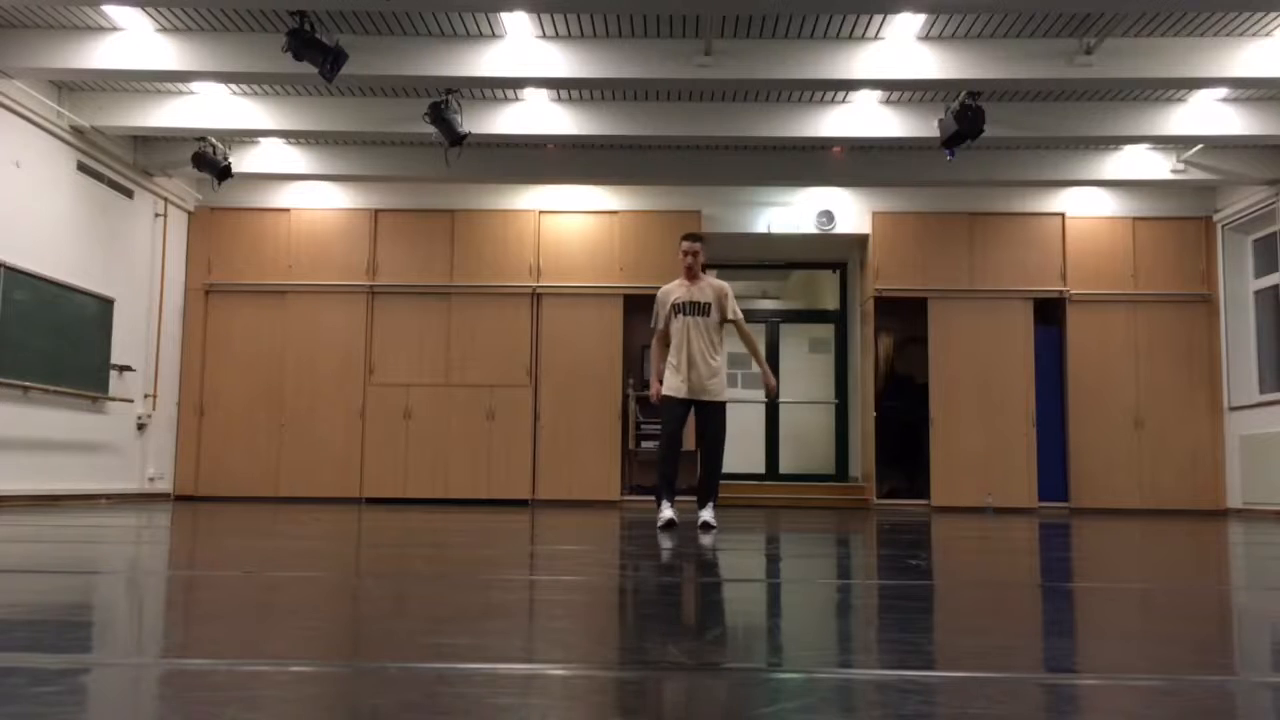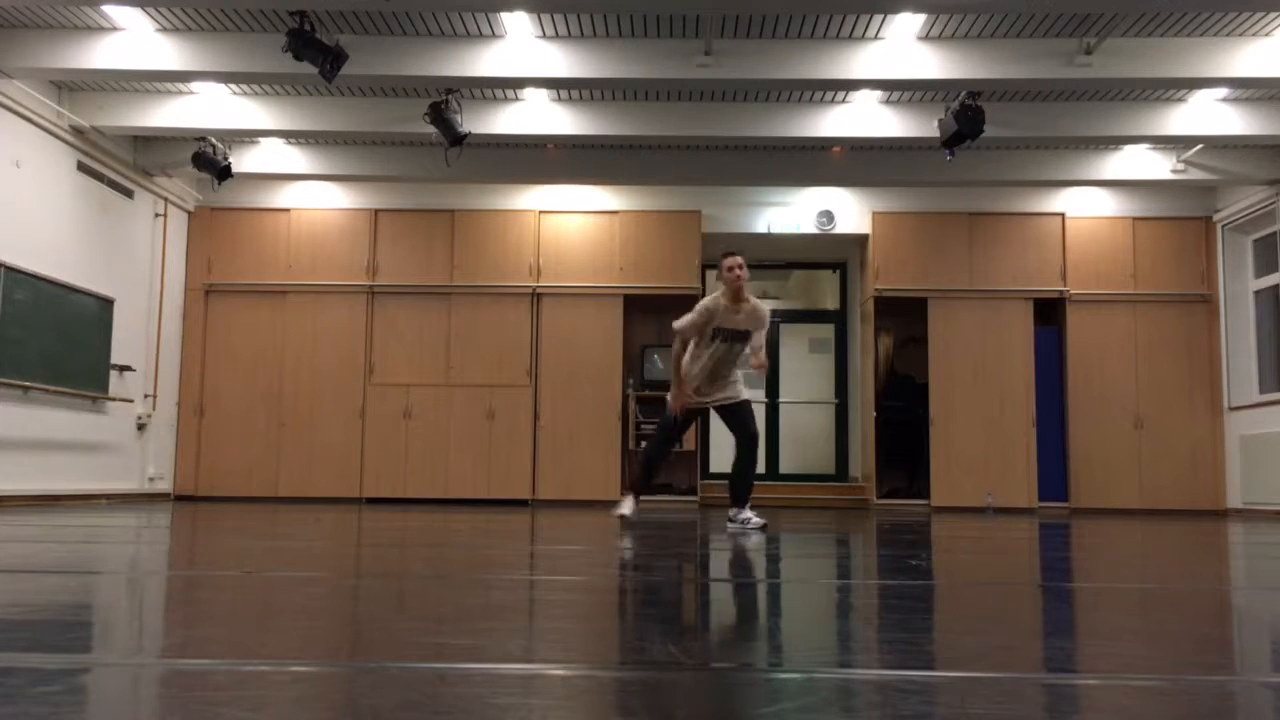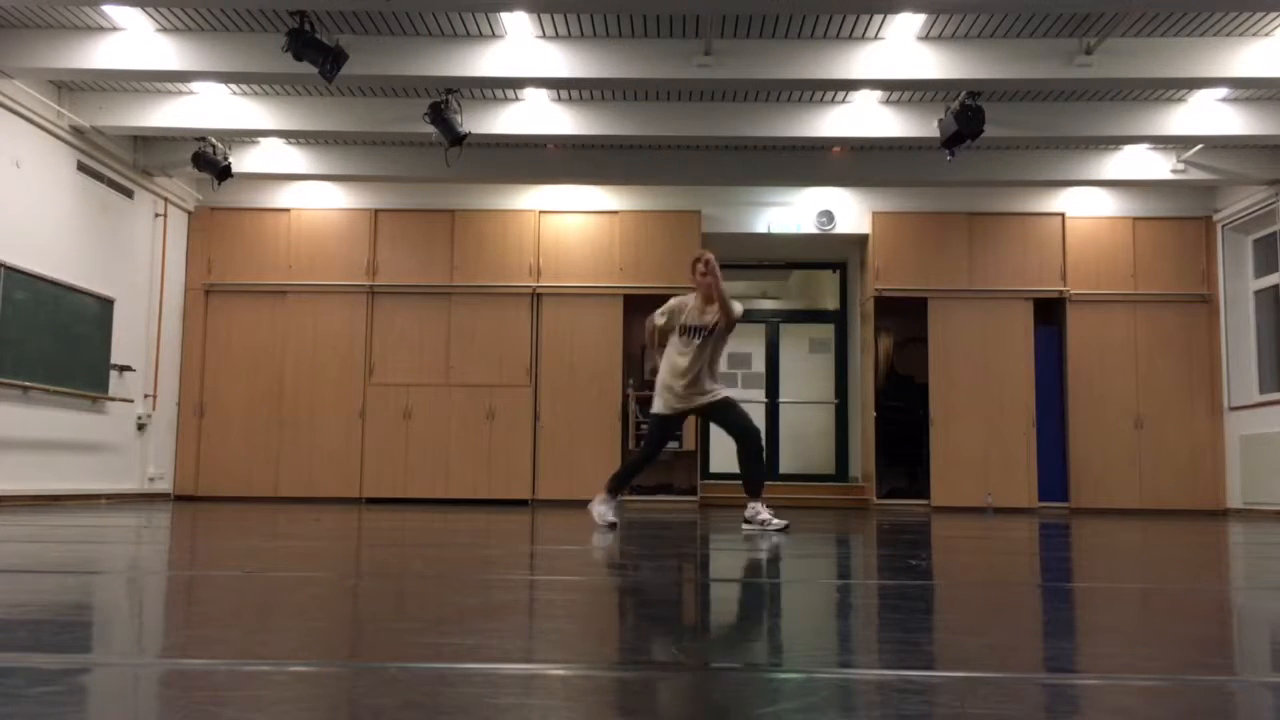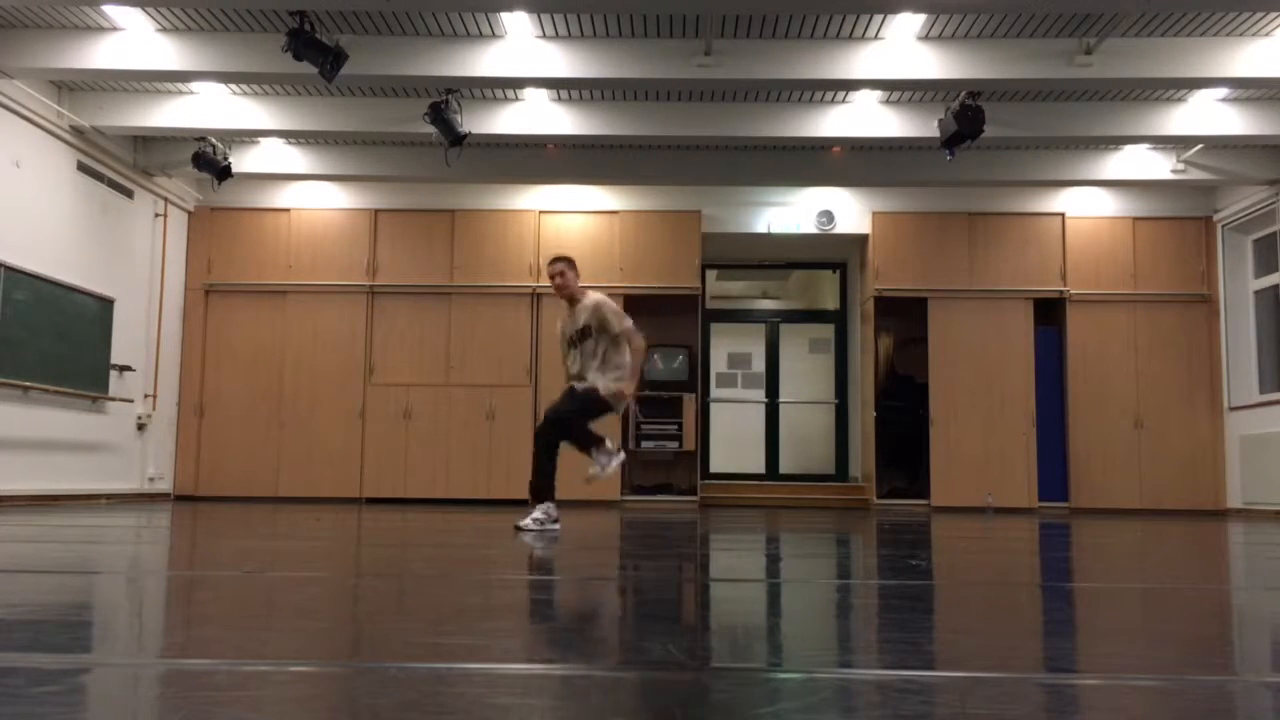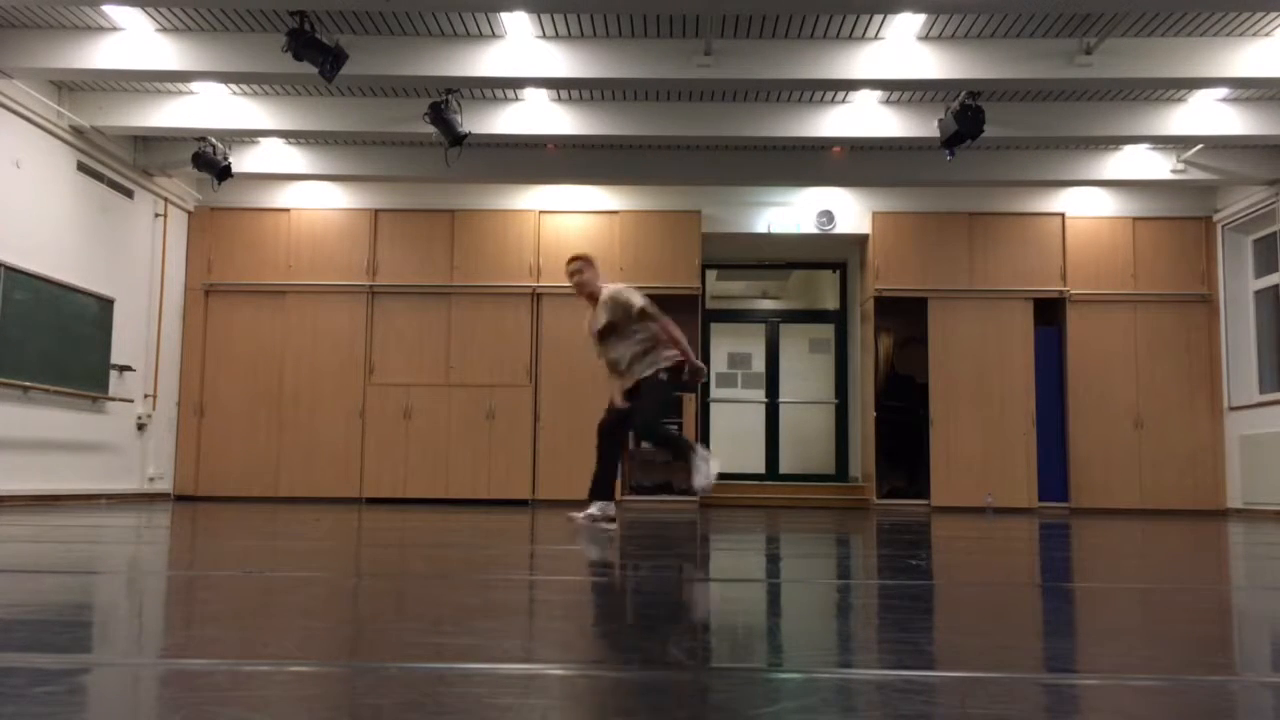
dt=1s
person 1, frame 1
left shoulder: (719, 289)
right shoulder: (666, 293)
left elbow: (742, 330)
right elbow: (659, 340)
left wrist: (765, 369)
right wrist: (655, 379)
left hip: (712, 383)
right hip: (676, 383)
left knee: (711, 446)
right knee: (669, 440)
left ankle: (706, 506)
right ankle: (666, 504)
person 1, frame 2
left shoulder: (760, 312)
right shoulder: (709, 306)
left elbow: (757, 350)
right elbow: (680, 342)
left wrist: (760, 360)
right wrist: (678, 388)
left hip: (729, 388)
right hip: (692, 387)
left knee: (749, 439)
right knee: (662, 443)
left ankle: (739, 510)
right ankle: (632, 498)
person 1, frame 3
left shoulder: (731, 310)
right shoulder: (678, 305)
left elbow: (725, 313)
right elbow: (652, 325)
left wrist: (716, 283)
right wrist: (662, 356)
left hip: (709, 392)
right hip: (671, 395)
left knee: (750, 435)
right knee: (648, 453)
left ankle: (755, 509)
right ankle: (606, 498)
person 1, frame 4
left shoulder: (597, 304)
right shoulder: (565, 323)
left elbow: (636, 340)
right elbow: (569, 366)
left wrist: (629, 382)
left hip: (610, 385)
right hip: (583, 385)
left knee: (557, 417)
right knee: (545, 433)
left ankle: (603, 449)
right ankle: (545, 509)
person 1, frame 5
left shoulder: (616, 295)
right shoulder: (594, 321)
left elbow: (660, 321)
right elbow: (613, 365)
left wrist: (690, 359)
right wrist: (616, 392)
left hip: (662, 363)
right hip: (635, 374)
left knee: (645, 424)
right knee: (608, 430)
left ankle: (696, 456)
right ankle: (602, 504)
